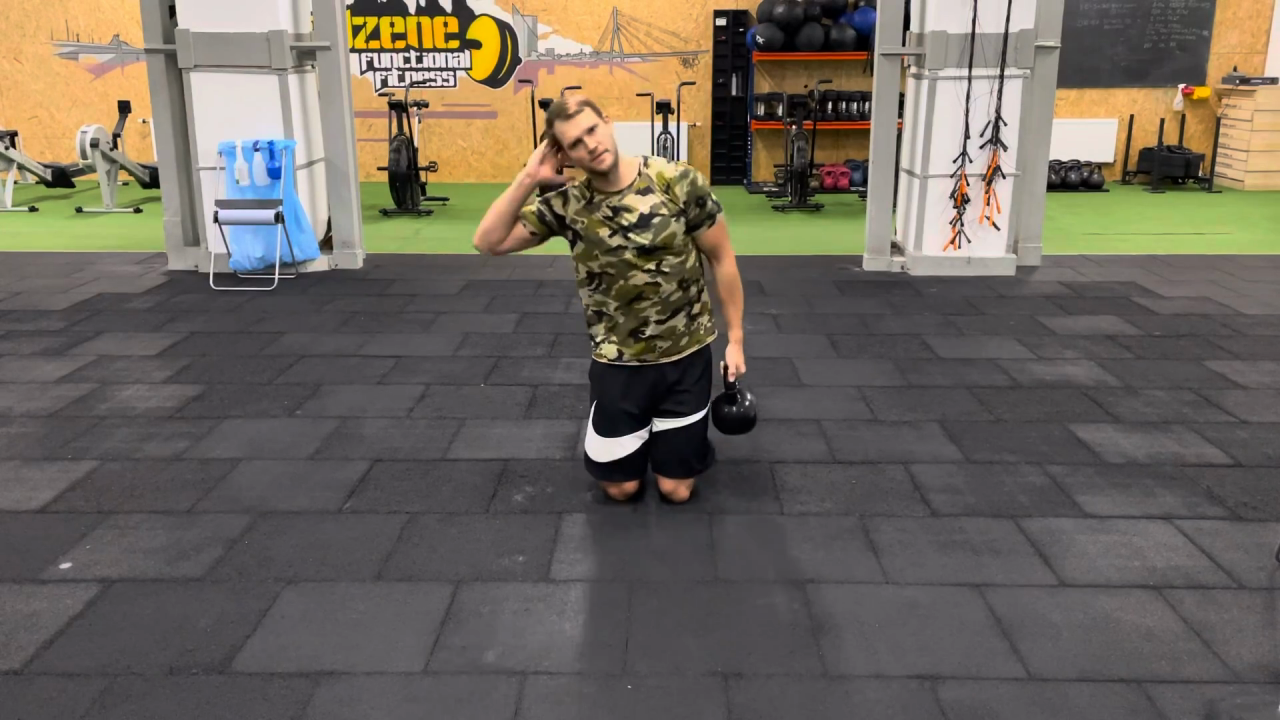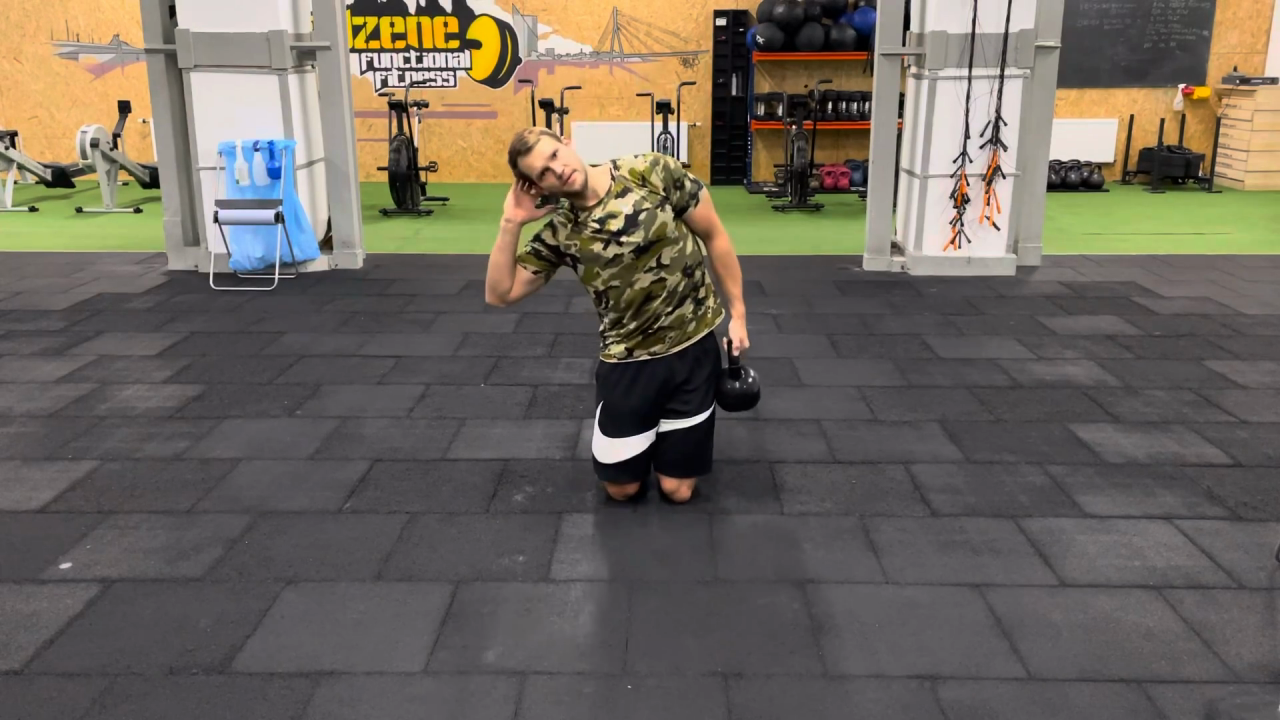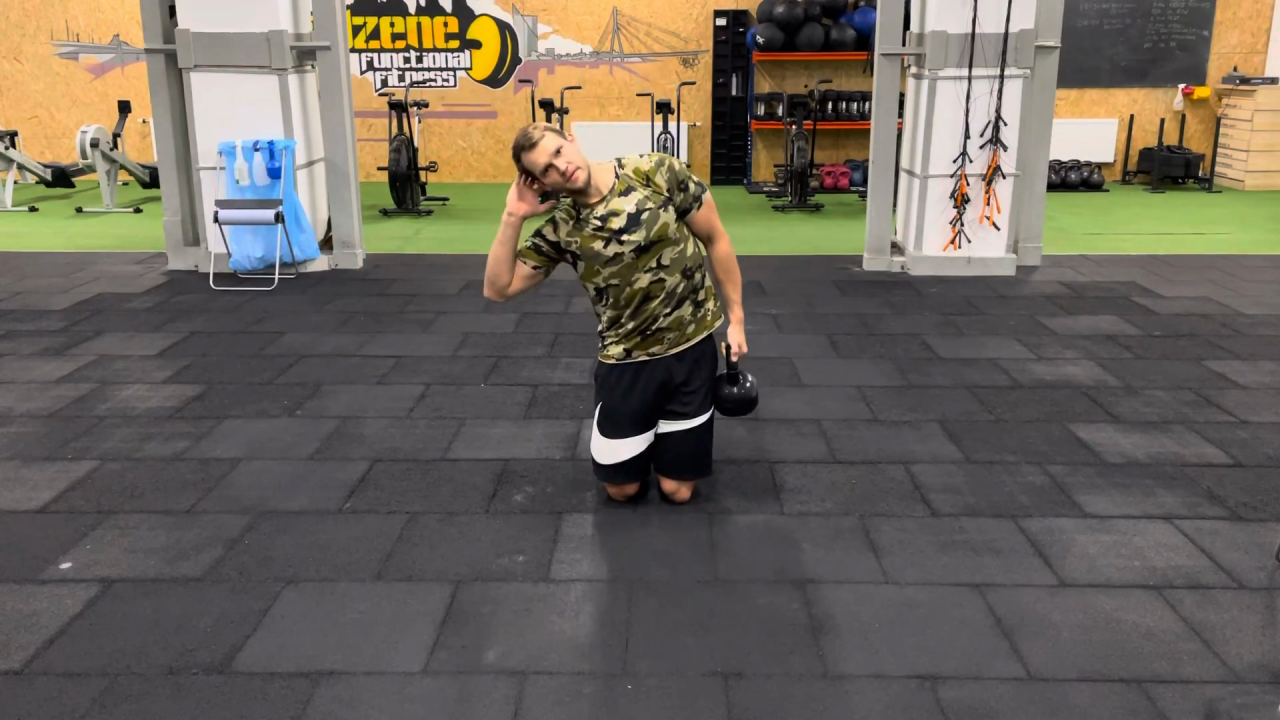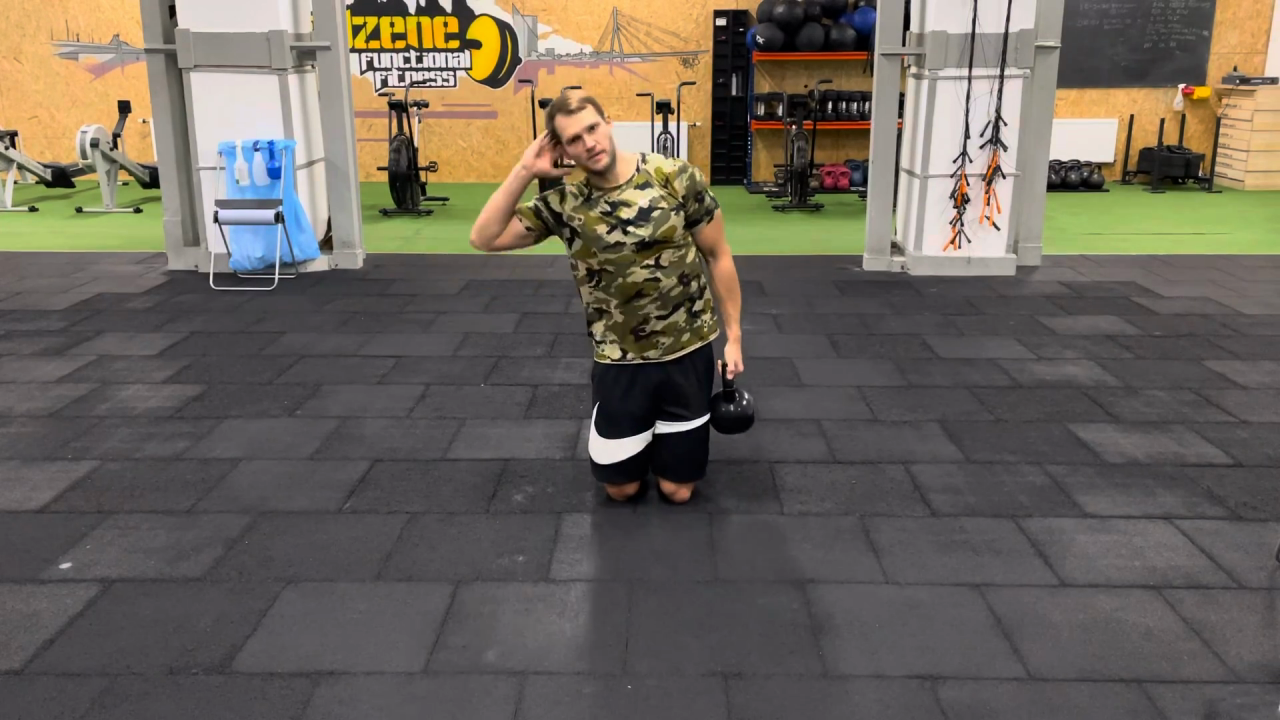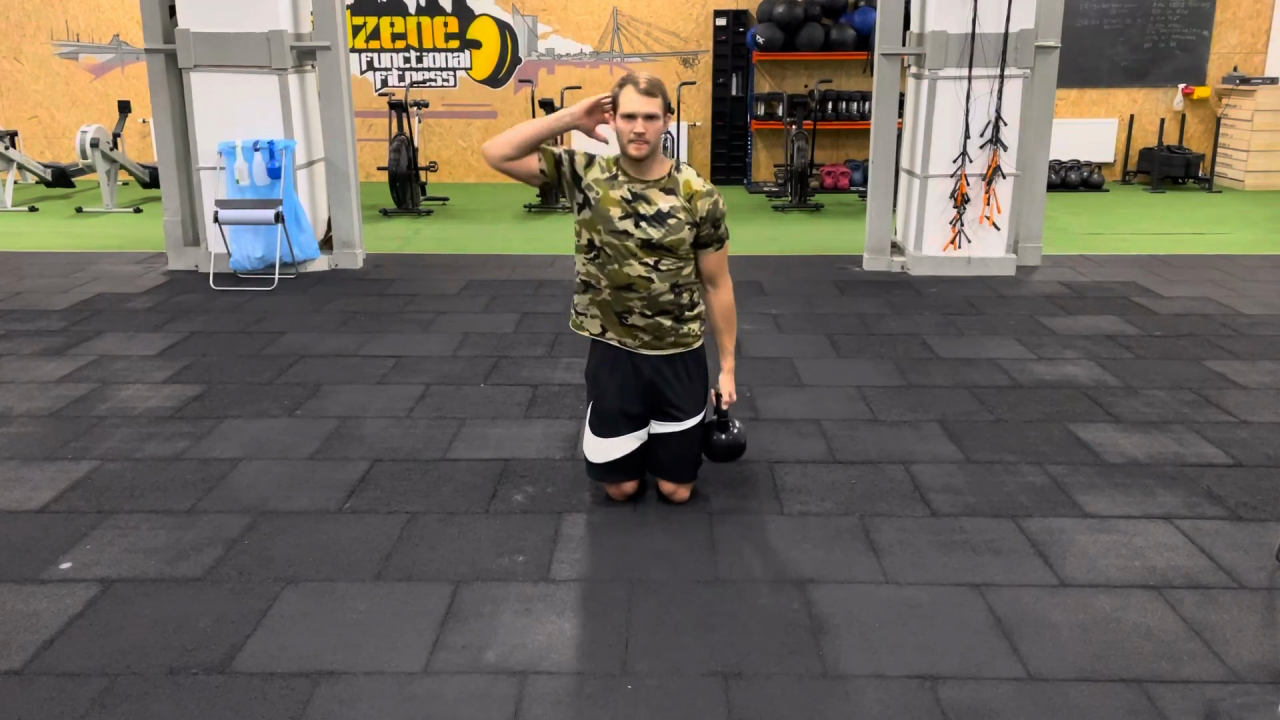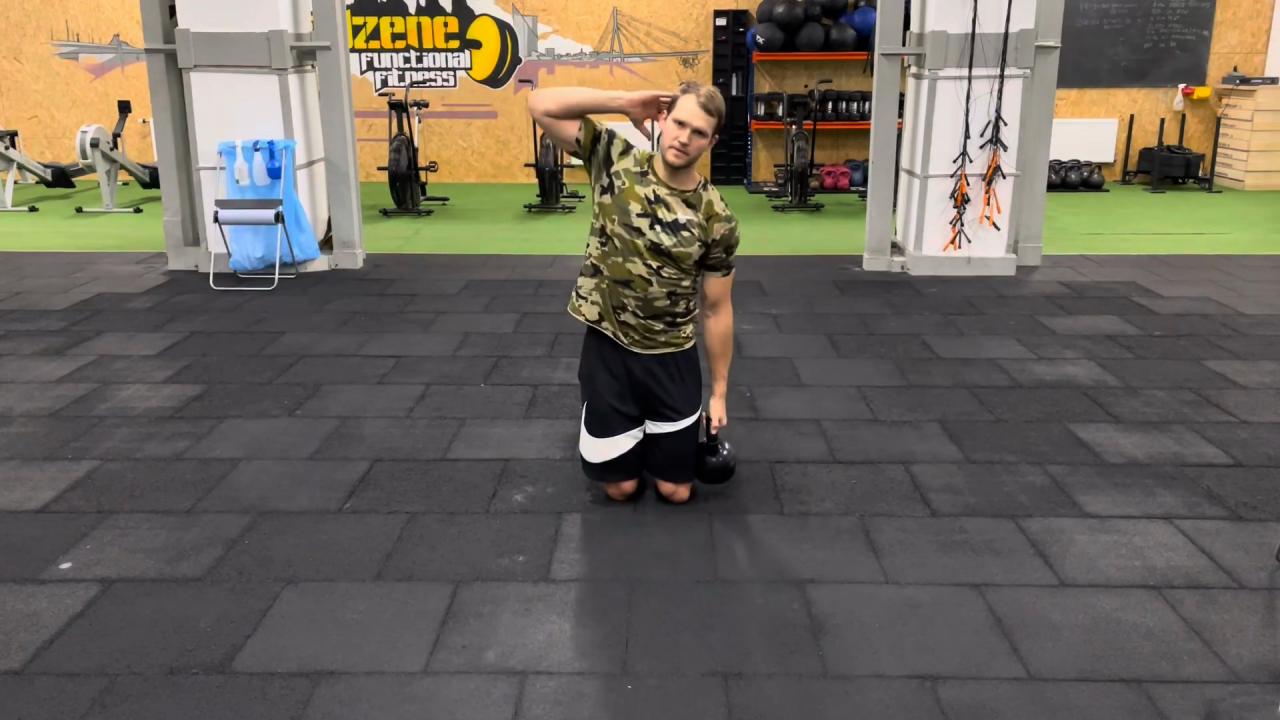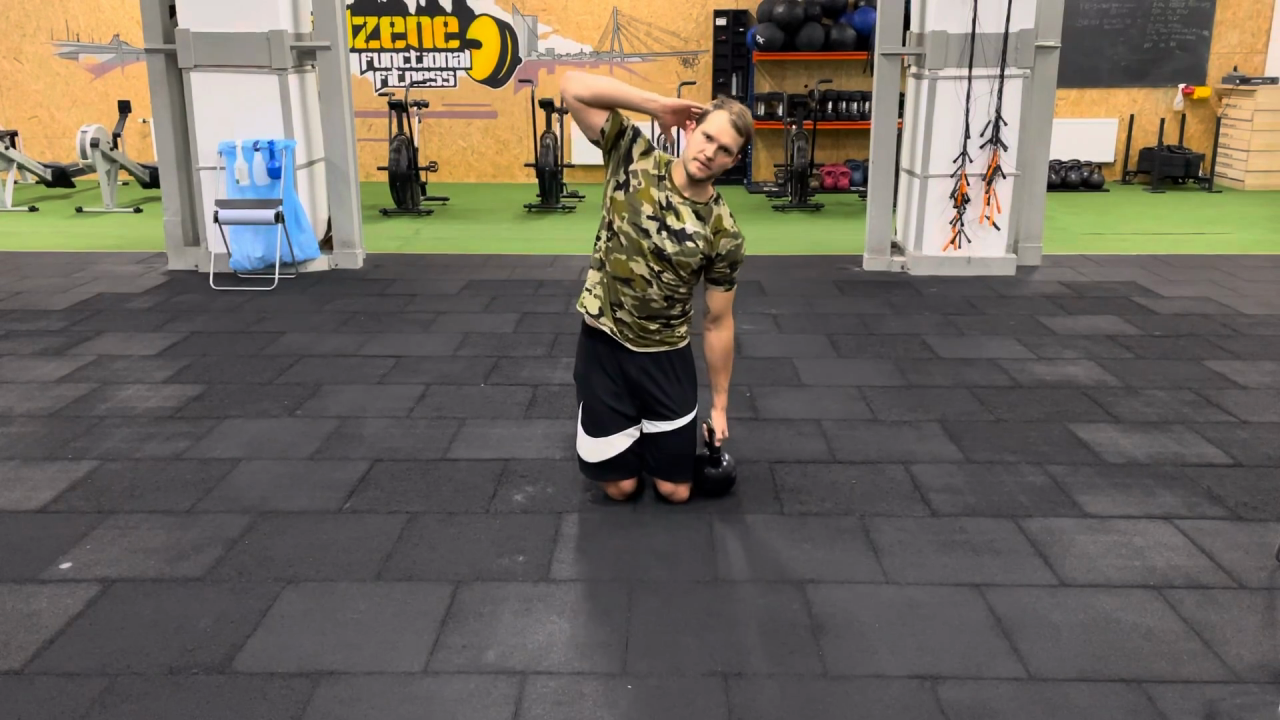
dt=0.3s
person 1, frame 1
left shoulder: (679, 182)
right shoulder: (567, 204)
left elbow: (722, 260)
right elbow: (486, 243)
left wrist: (735, 338)
right wrist: (529, 178)
left hip: (686, 356)
right hip: (618, 362)
left knee: (676, 489)
right knee: (620, 488)
left ankle: (666, 435)
right ankle: (639, 432)
person 1, frame 2
left shoulder: (654, 173)
right shoulder: (558, 233)
left elbow: (714, 235)
right elbow: (499, 294)
left wrist: (736, 312)
right wrist: (511, 222)
left hip: (693, 345)
right hip: (627, 357)
left knee: (677, 489)
right knee: (621, 487)
left ankle: (665, 435)
right ankle: (640, 433)
person 1, frame 3
left shoulder: (659, 173)
right shoulder: (559, 230)
left elbow: (715, 239)
right elbow: (497, 288)
left wrist: (735, 317)
right wrist: (513, 216)
left hip: (691, 348)
right hip: (626, 359)
left knee: (677, 490)
right knee: (621, 488)
left ankle: (668, 438)
right ankle: (642, 432)
person 1, frame 4
left shoulder: (677, 179)
right shoulder: (564, 204)
left elbow: (718, 258)
right elbow: (484, 238)
left wrist: (733, 336)
right wrist: (525, 170)
left hip: (688, 353)
right hip: (621, 360)
left knee: (677, 490)
right knee: (621, 488)
left ankle: (663, 436)
right ankle: (638, 436)
person 1, frame 5
left shoulder: (699, 196)
right shoulder: (584, 173)
left elbow: (717, 285)
right elbow: (495, 153)
left wrist: (728, 366)
right wrist: (570, 118)
left hip: (679, 355)
right hip: (612, 352)
left knee: (676, 490)
right knee: (620, 487)
left ankle: (662, 434)
right ankle: (636, 432)
person 1, frame 6
left shoulder: (716, 220)
right shoulder: (615, 159)
left elbow: (716, 309)
right elbow: (539, 103)
left wrist: (719, 391)
right wrist: (625, 103)
left hip: (671, 355)
right hip: (607, 347)
left knee: (677, 490)
right knee: (620, 486)
left ankle: (655, 436)
right ankle: (630, 433)
person 1, frame 7
left shoulder: (723, 232)
right shoulder: (634, 158)
left elbow: (718, 322)
right elbow: (572, 87)
left wrist: (720, 403)
right wrist: (658, 106)
left hip: (665, 354)
right hip: (603, 344)
left knee: (676, 490)
right knee: (619, 487)
left ankle: (653, 430)
right ankle: (628, 429)
